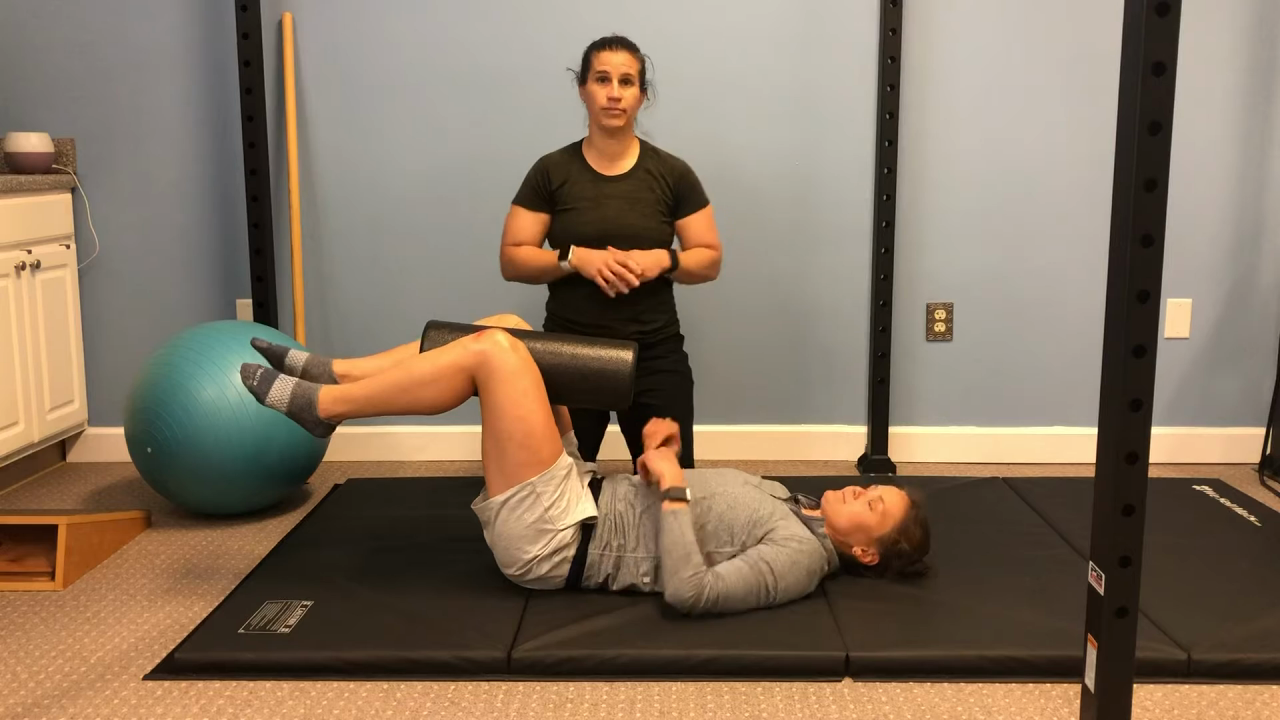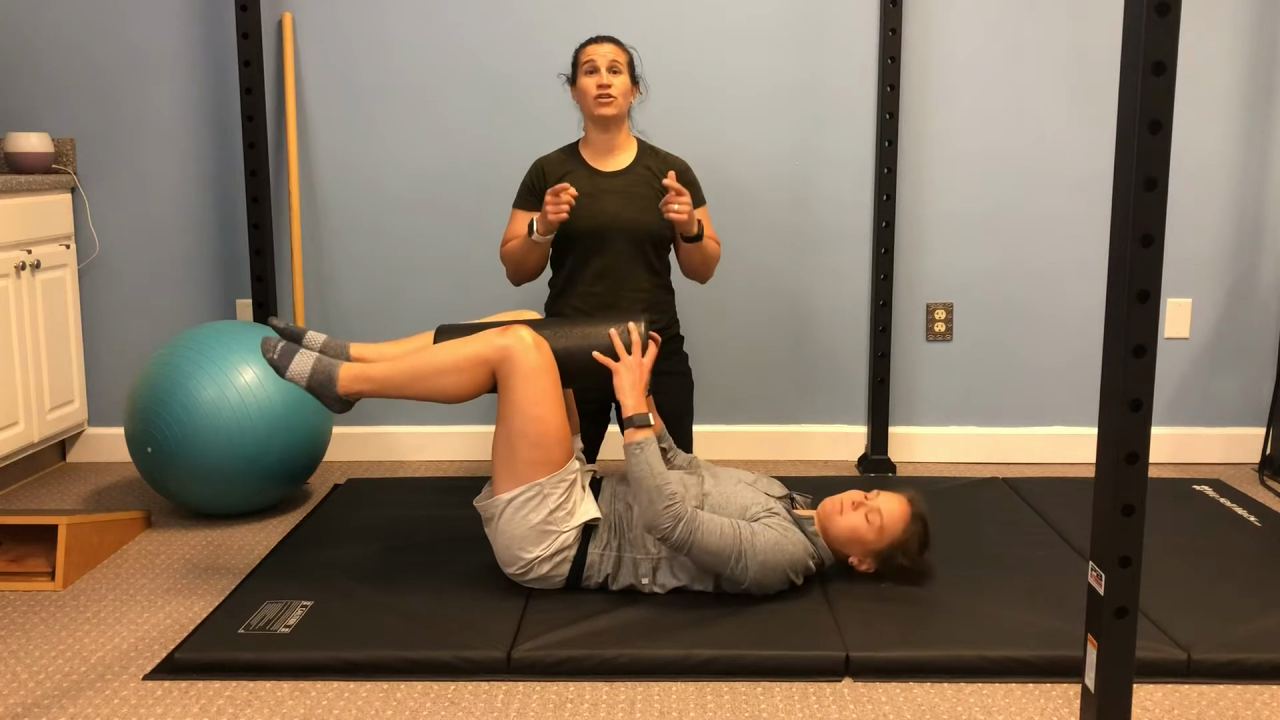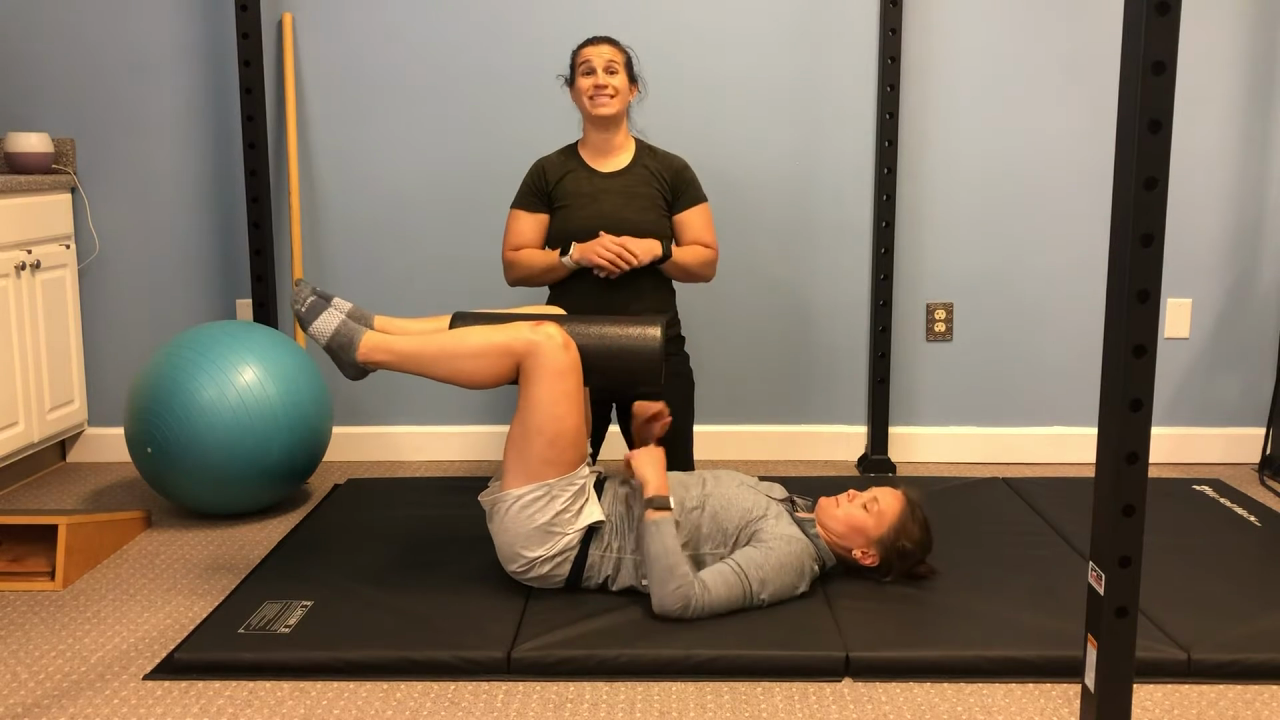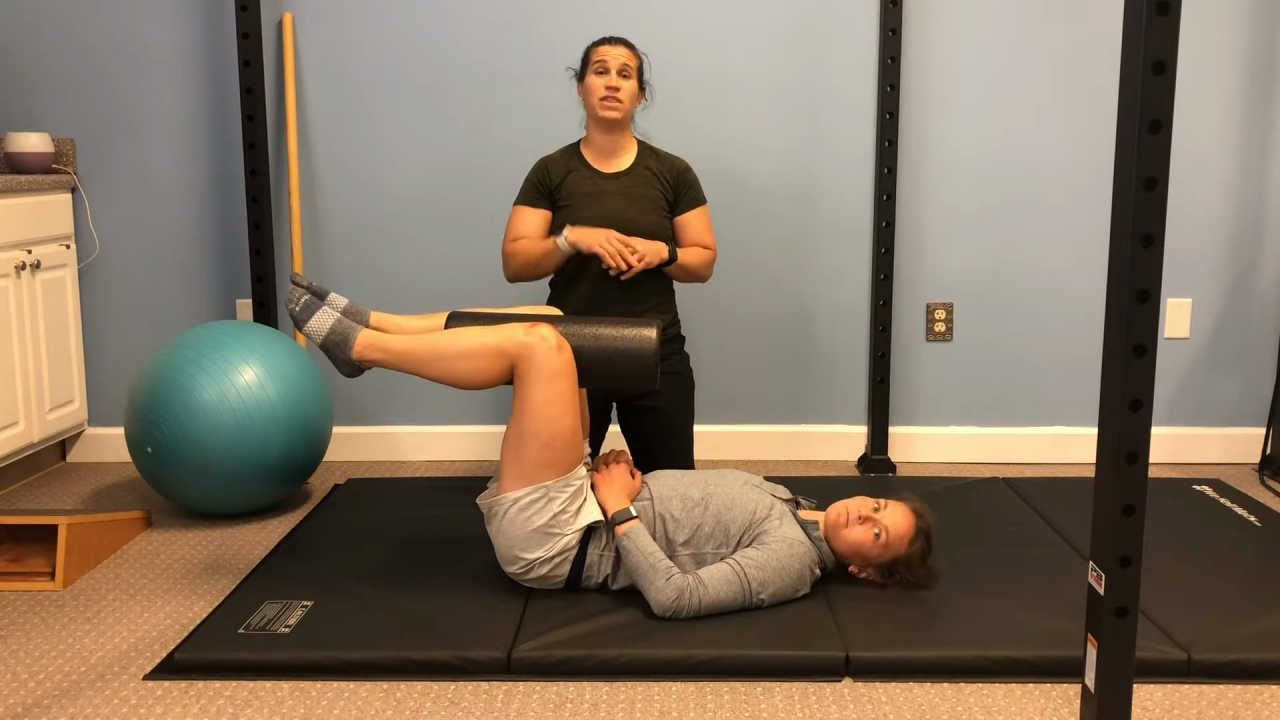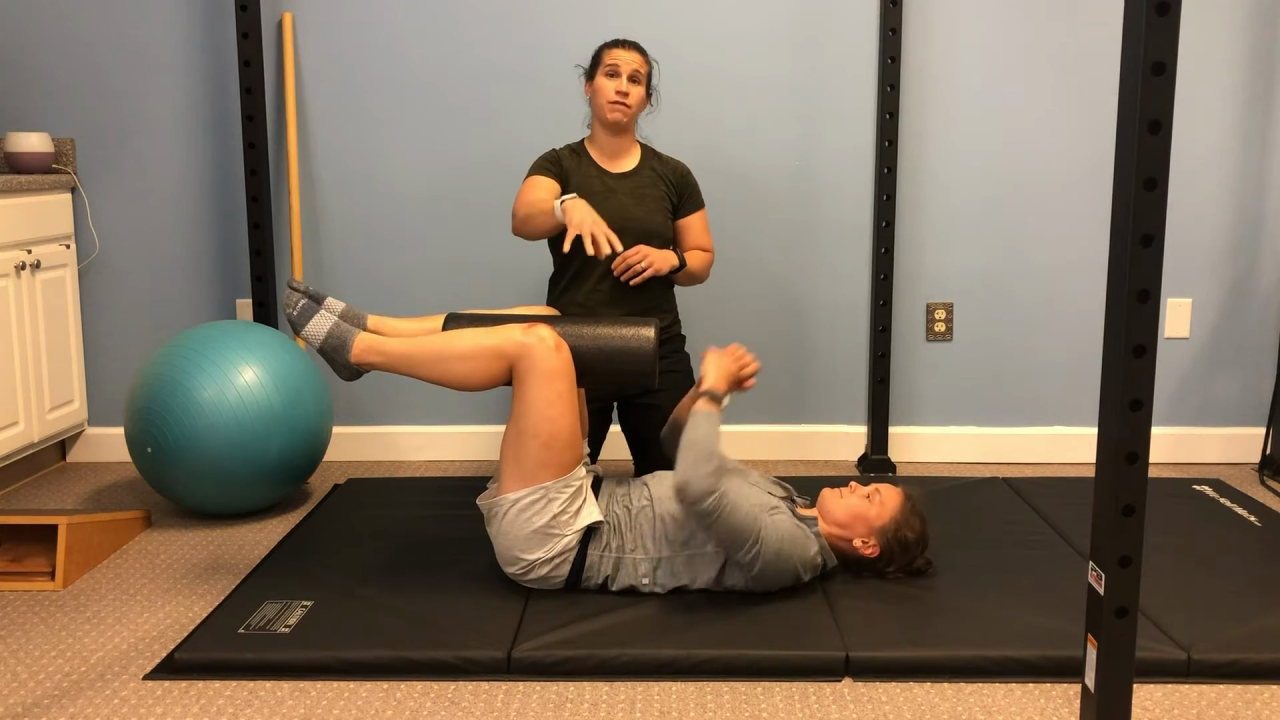
dt=1s
person 1, frame 1
left shoulder: (800, 556)
right shoulder: (790, 506)
left elbow: (688, 590)
left wrist: (669, 482)
right wrist: (660, 451)
left hip: (551, 540)
right hip: (588, 498)
left knee: (493, 350)
right knee: (506, 330)
left ankle: (320, 407)
right ankle: (328, 373)
person 1, frame 2
left shoulder: (782, 555)
right shoulder: (791, 506)
left elbow: (666, 518)
left wrist: (630, 406)
right wrist: (644, 400)
left hip: (549, 540)
right hip: (586, 497)
left knee: (517, 347)
right knee: (525, 326)
left ankle: (341, 382)
right ankle: (345, 355)
person 1, frame 3
left shoulder: (789, 557)
right shoulder: (786, 507)
left elbow: (676, 597)
left wrist: (654, 489)
right wrist: (647, 440)
left hip: (551, 540)
right hip: (586, 502)
left knee: (545, 343)
right knee: (549, 323)
left ankle: (364, 349)
right ankle: (368, 327)
person 1, frame 4
left shoulder: (792, 561)
right shoulder: (784, 502)
left elbow: (674, 595)
left wrist: (619, 510)
right wrist: (624, 478)
left hip: (552, 540)
right hip: (591, 503)
left knee: (538, 344)
right knee: (544, 321)
left ankle: (358, 346)
right ankle: (363, 322)
person 1, frame 5
left shoulder: (792, 552)
right shoulder: (784, 502)
left elbow: (694, 487)
right elbow: (691, 467)
left wrist: (709, 392)
right wrist: (704, 393)
left hip: (550, 542)
right hip: (590, 501)
left knee: (537, 345)
right knee: (544, 320)
left ankle: (355, 349)
right ankle: (362, 324)
person 2, frame 1
left shoulder: (672, 173)
right shoulder: (551, 172)
left elbow: (708, 258)
right elbow: (512, 260)
left wrist: (663, 260)
right wrist: (575, 258)
left hip: (656, 356)
person 2, frame 2
left shoulder: (669, 170)
right shoulder: (548, 171)
left elbow: (703, 271)
right elbow: (516, 272)
left wrist: (689, 227)
right wrist: (544, 228)
left hip: (656, 355)
person 2, frame 3
left shoulder: (671, 170)
right shoulder: (547, 173)
left elbow: (705, 263)
right elbow: (515, 267)
left wrist: (654, 251)
right wrist: (577, 254)
person 2, frame 4
left shoulder: (672, 172)
right shoulder: (551, 171)
left elbow: (704, 261)
right elbow: (514, 263)
left wrist: (661, 252)
right wrist: (572, 239)
left hip: (657, 356)
person 2, frame 5
left shoulder: (673, 175)
right shoulder: (557, 165)
left elbow: (702, 260)
right elbow: (523, 221)
left wrist: (670, 260)
right wrist: (569, 206)
left hip: (658, 356)
